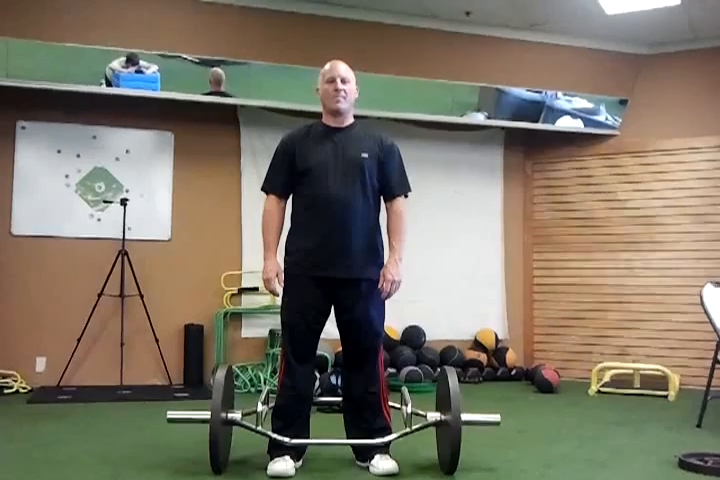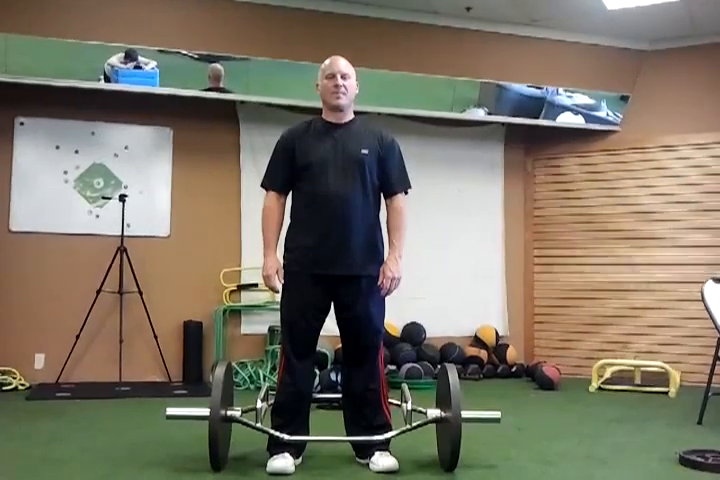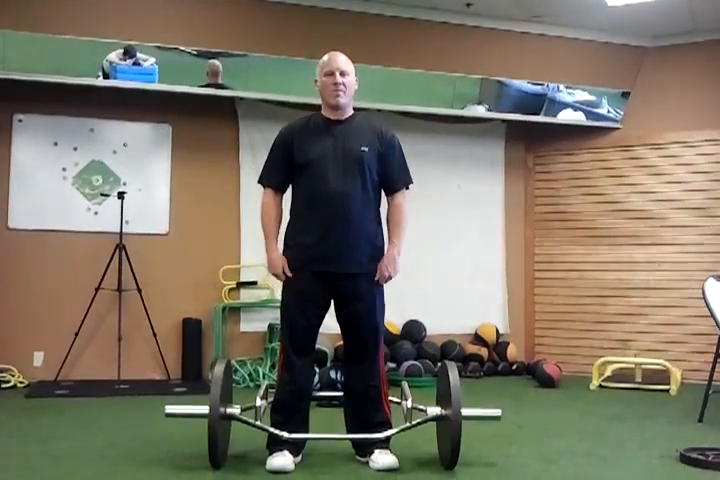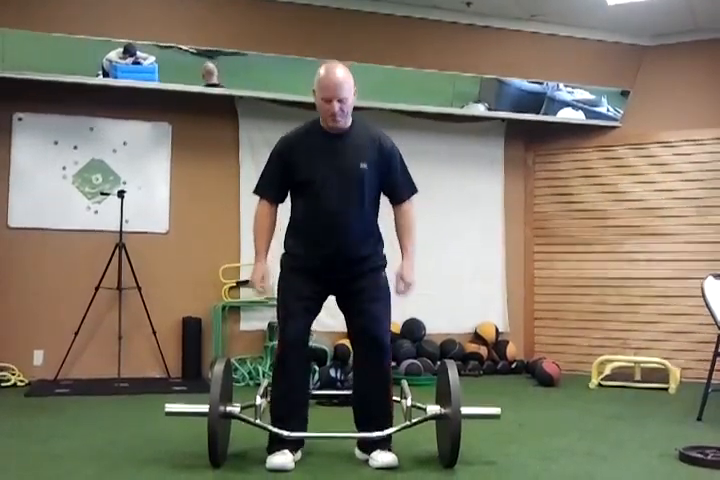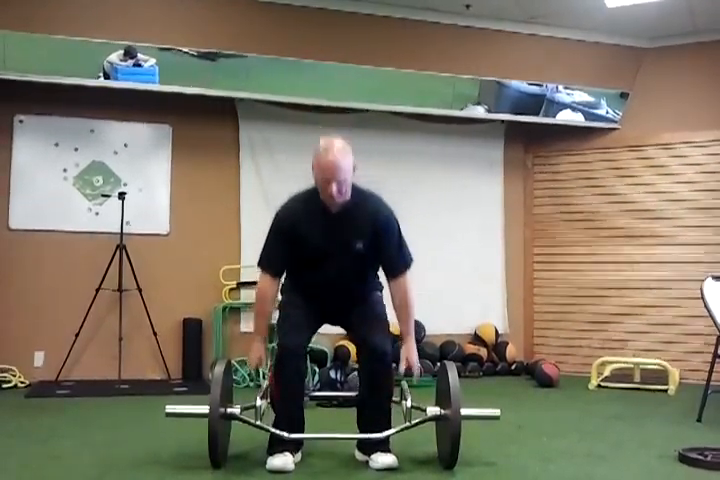
dt=0.4s
person 1, frame 1
left shoulder: (379, 145)
right shoulder: (295, 143)
left elbow: (396, 203)
right elbow: (275, 200)
left wrist: (395, 259)
right wrist: (270, 256)
left hip: (363, 271)
right hip: (305, 271)
left knee: (365, 358)
right knee: (296, 357)
person 1, frame 2
left shoulder: (379, 140)
right shoulder: (295, 138)
left elbow: (396, 200)
right elbow: (275, 197)
left wrist: (395, 256)
right wrist: (269, 253)
left hip: (363, 268)
right hip: (304, 267)
left knee: (365, 355)
right knee: (296, 354)
left ankle: (372, 444)
right ankle: (285, 445)
person 1, frame 3
left shoulder: (379, 136)
right shoulder: (294, 134)
left elbow: (398, 195)
right elbow: (271, 192)
left wrist: (394, 249)
right wrist: (272, 246)
left hip: (362, 267)
right hip: (304, 265)
left knee: (365, 355)
right knee: (296, 352)
left ankle: (372, 442)
right ankle: (285, 443)
person 1, frame 4
left shoulder: (379, 145)
right shoulder: (292, 145)
left elbow: (403, 203)
right elbow: (267, 203)
left wrist: (408, 259)
right wrist: (260, 261)
left hip: (364, 267)
right hip: (303, 267)
left knee: (375, 343)
right knee: (291, 342)
left ankle: (374, 441)
right ankle: (285, 442)
person 1, frame 5
left shoulder: (377, 213)
right shoulder: (291, 214)
left elbow: (398, 279)
right elbow: (269, 278)
left wrist: (409, 341)
right wrist: (258, 340)
left hip: (360, 296)
right hip: (304, 296)
left knee: (378, 350)
right knee: (289, 350)
left ankle: (373, 443)
right ankle: (285, 444)
